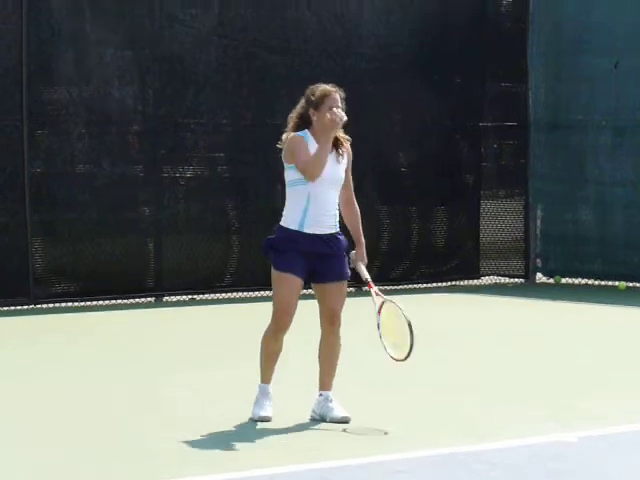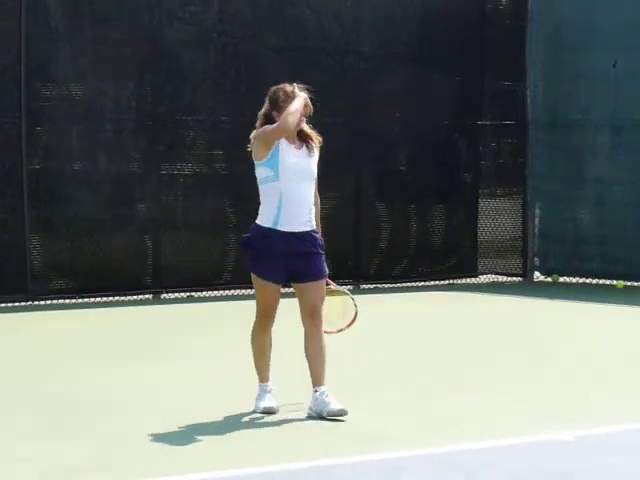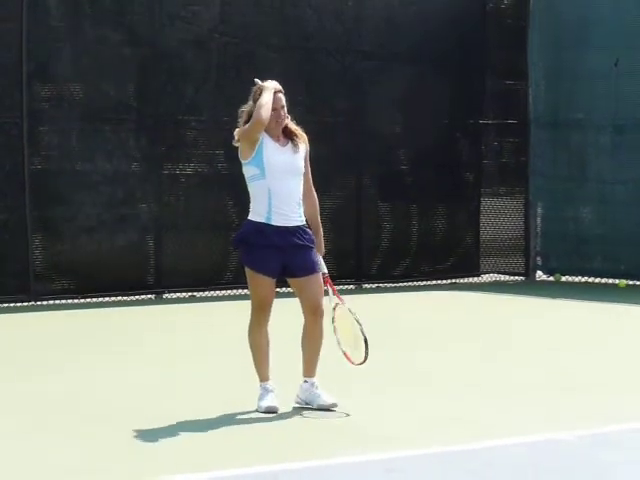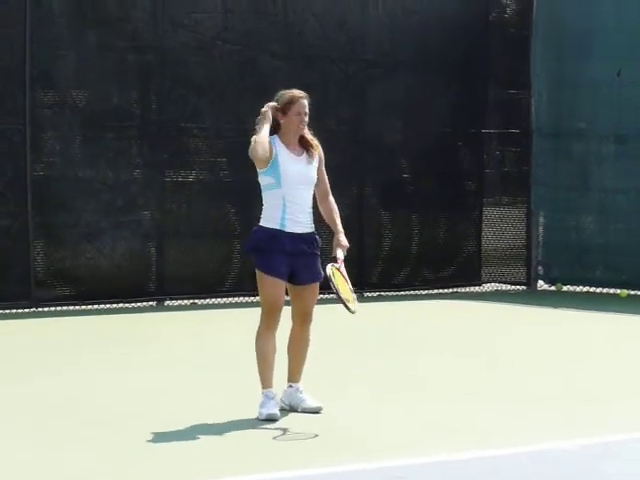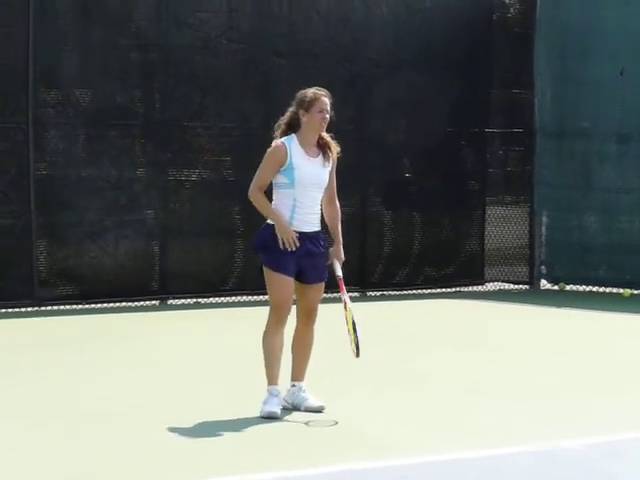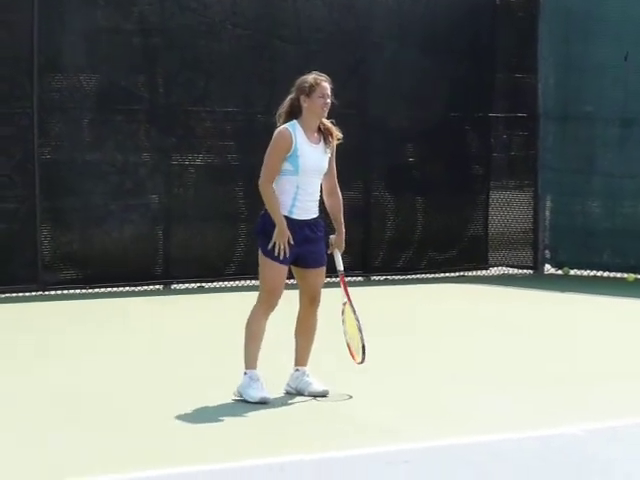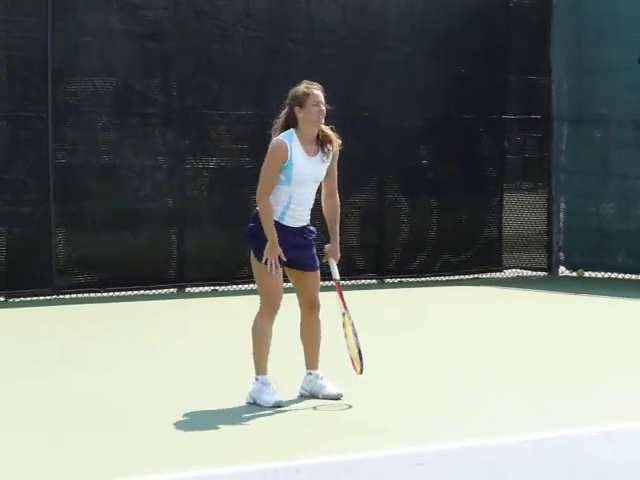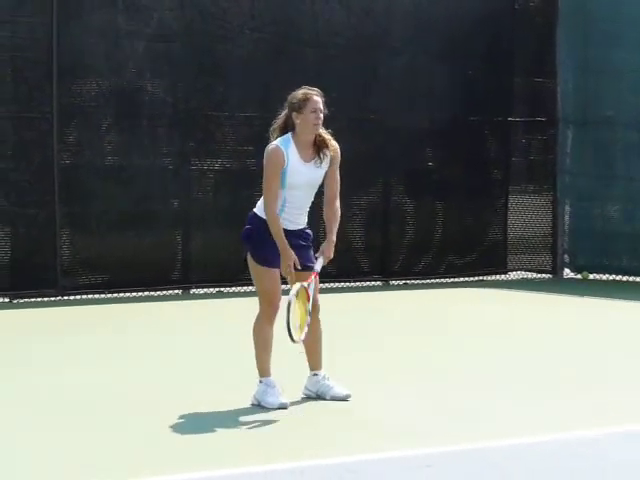
dt=0.4s
person 1, frame 1
left shoulder: (344, 149)
right shoulder: (296, 141)
left elbow: (347, 202)
right elbow: (311, 174)
left wrist: (360, 244)
right wrist: (327, 134)
left hip: (330, 243)
right hip: (293, 242)
left knee: (332, 322)
right knee: (281, 320)
left ankle: (325, 400)
right ankle: (264, 391)
person 1, frame 2
left shoulder: (312, 144)
right shoulder: (264, 138)
right elbow: (287, 127)
left wrist: (317, 235)
right wrist: (298, 97)
left hip: (306, 240)
right hip: (270, 239)
left knee: (314, 318)
right knee: (265, 317)
left ankle: (320, 395)
right ankle: (264, 389)
person 1, frame 3
left shoulder: (299, 140)
right shoulder: (249, 139)
right elbow: (260, 121)
left wrist: (318, 234)
right wrist: (267, 89)
left hip: (298, 235)
right hip: (262, 235)
left knee: (316, 310)
right knee: (261, 313)
left ankle: (309, 386)
right ankle: (266, 389)
person 1, frame 4
left shoulder: (314, 151)
right shoulder: (270, 148)
left elbow: (325, 197)
right elbow: (258, 155)
left wrist: (339, 232)
right wrist: (264, 120)
left hip: (306, 241)
right hip: (273, 240)
left knee: (304, 319)
right knee: (270, 317)
left ankle: (293, 390)
right ankle: (268, 396)
person 1, frame 5
left shoulder: (329, 152)
right shoulder: (282, 148)
right elbow: (254, 192)
left wrist: (338, 243)
right wrist: (280, 223)
left hip: (313, 240)
right hip: (282, 239)
left knee: (308, 317)
right knee: (279, 314)
left ankle: (296, 389)
right ankle: (273, 393)
person 1, frame 6
left shoulder: (330, 138)
right shoulder: (286, 134)
left elbow: (331, 189)
right elbow: (265, 183)
left wrist: (340, 230)
right wrist: (280, 225)
left hip: (312, 226)
right hip: (281, 227)
left knee: (311, 301)
right knee: (268, 300)
left ankle: (300, 375)
right ankle: (249, 377)
person 1, frame 7
left shoulder: (330, 146)
right shoulder: (282, 145)
left elbow: (330, 196)
right elbow: (262, 196)
left wrist: (335, 238)
right wrist: (272, 241)
left hip: (302, 232)
right hip: (271, 230)
left knee: (311, 305)
right knee: (270, 305)
left ankle: (312, 377)
right ankle: (261, 383)
person 1, frame 8
left shoulder: (330, 150)
right shoulder: (277, 151)
left elbow: (332, 200)
right elbow: (270, 205)
left wrist: (330, 240)
right wrist: (284, 250)
left hip: (300, 233)
right hip: (266, 231)
left knee: (310, 306)
right knee: (270, 307)
left ankle: (317, 377)
right ankle: (265, 385)
